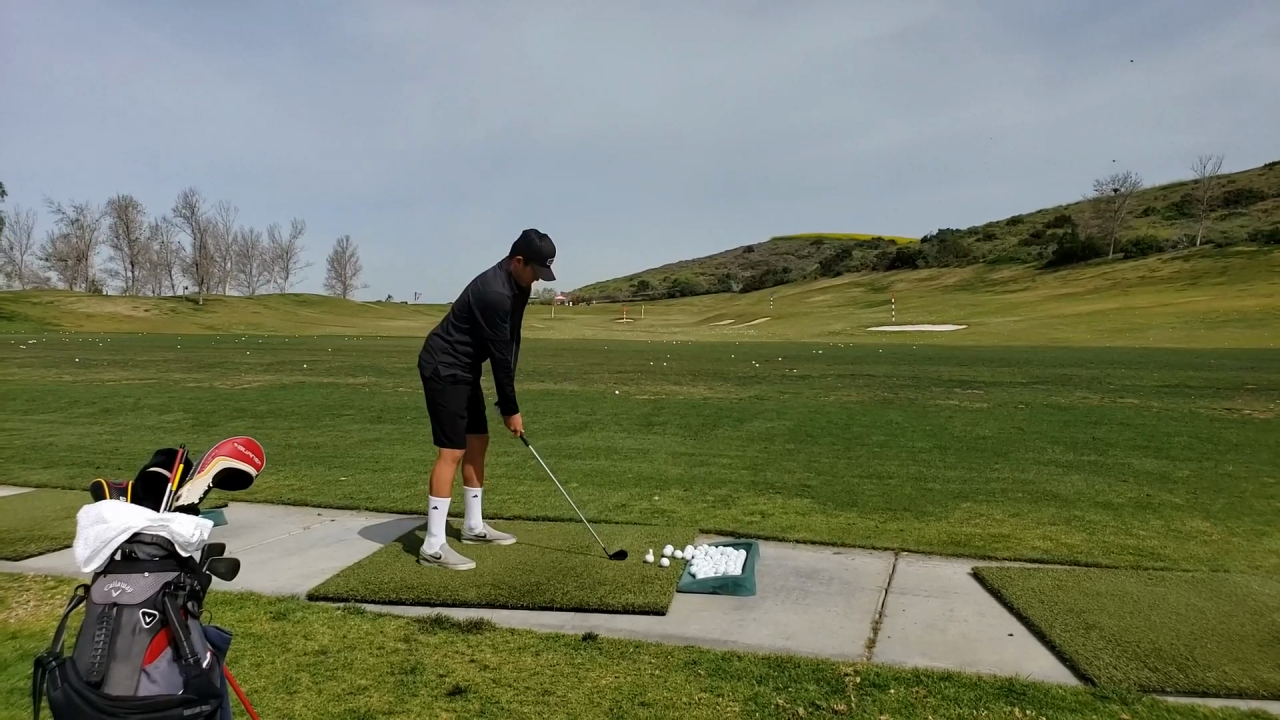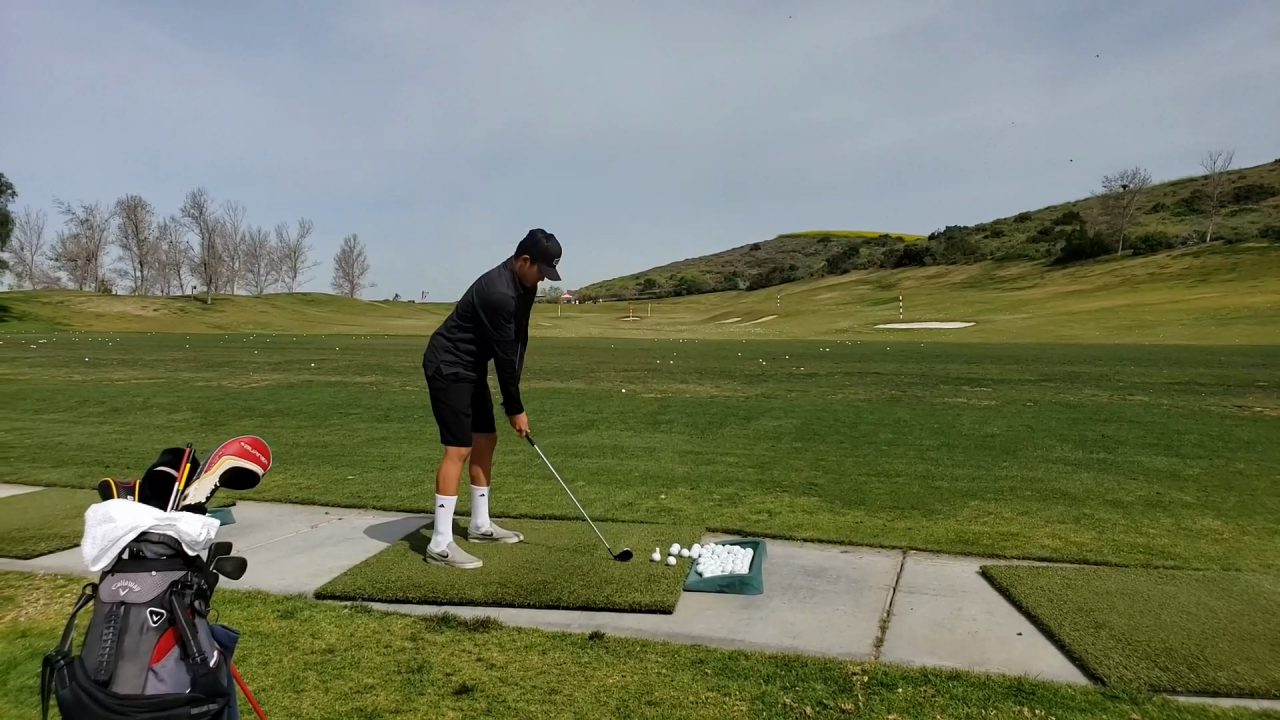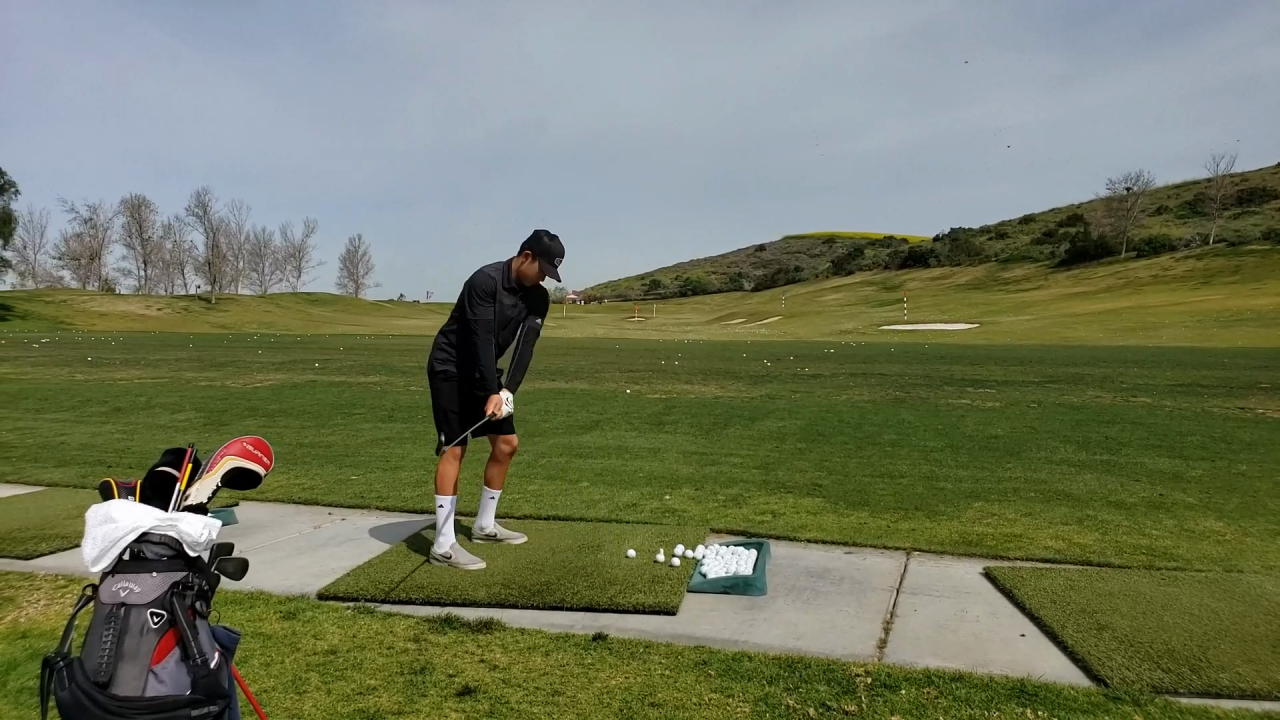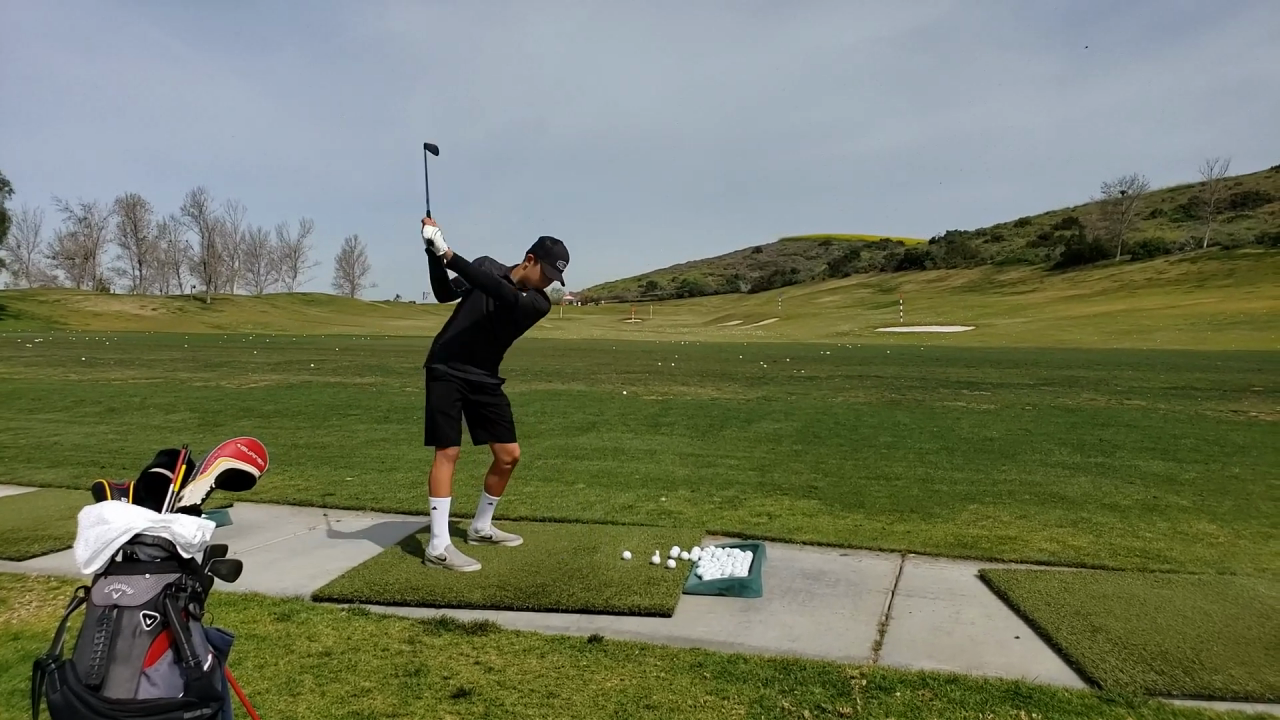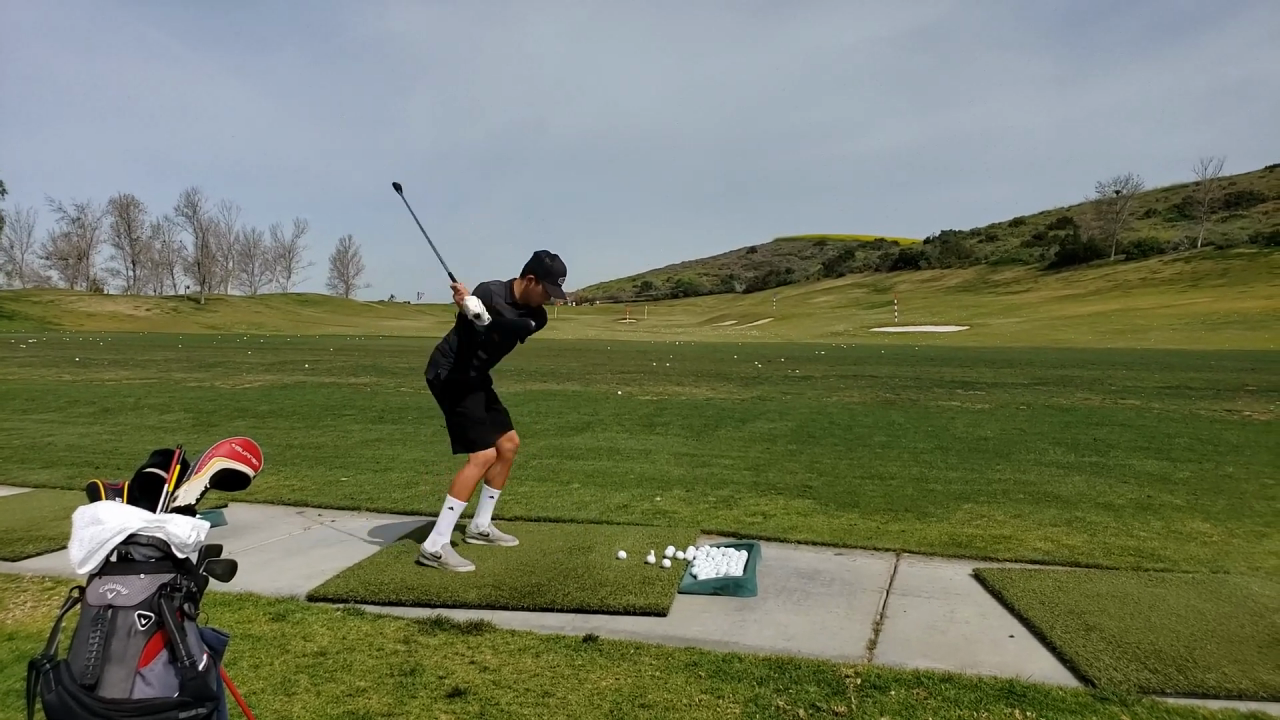
dt=0.3s
person 1, frame 1
left shoulder: (517, 286)
right shoulder: (494, 293)
left elbow: (511, 344)
right elbow: (500, 353)
left wrist: (507, 403)
right wrist: (510, 409)
left hip: (464, 369)
right hip: (444, 368)
left knee: (477, 443)
right knee: (452, 451)
left ankle: (474, 525)
right ankle: (433, 545)
person 1, frame 2
left shoulder: (524, 286)
right shoulder: (498, 292)
left elbow: (518, 343)
right elbow: (503, 354)
left wrist: (513, 402)
right wrist: (515, 408)
left hip: (471, 368)
right hip: (448, 367)
left knee: (485, 441)
right knee: (458, 449)
left ankle: (480, 524)
right ankle: (440, 543)
person 1, frame 3
left shoulder: (538, 300)
right shoulder: (485, 280)
left elbow: (525, 347)
right elbow: (481, 337)
left wrist: (508, 391)
right wrist: (492, 391)
left hip: (485, 374)
right hip: (449, 368)
left knee: (507, 445)
right knee: (453, 449)
left ankle: (485, 525)
right ankle: (443, 544)
person 1, frame 4
left shoulder: (537, 303)
right shoulder: (485, 267)
left elbow: (495, 290)
right elbow: (444, 294)
left wrist: (447, 253)
right wrist: (434, 250)
left hip: (483, 378)
right hip: (446, 368)
left knee: (509, 455)
right knee: (448, 451)
left ankle: (481, 527)
right ankle: (438, 546)
person 1, frame 5
left shoulder: (536, 315)
right shoulder: (490, 293)
left elbow: (511, 330)
right elbow: (466, 343)
left wrist: (481, 314)
left hip: (473, 378)
right hip: (452, 377)
left knee: (508, 444)
right knee: (482, 454)
left ankle: (480, 525)
right ankle: (436, 545)
